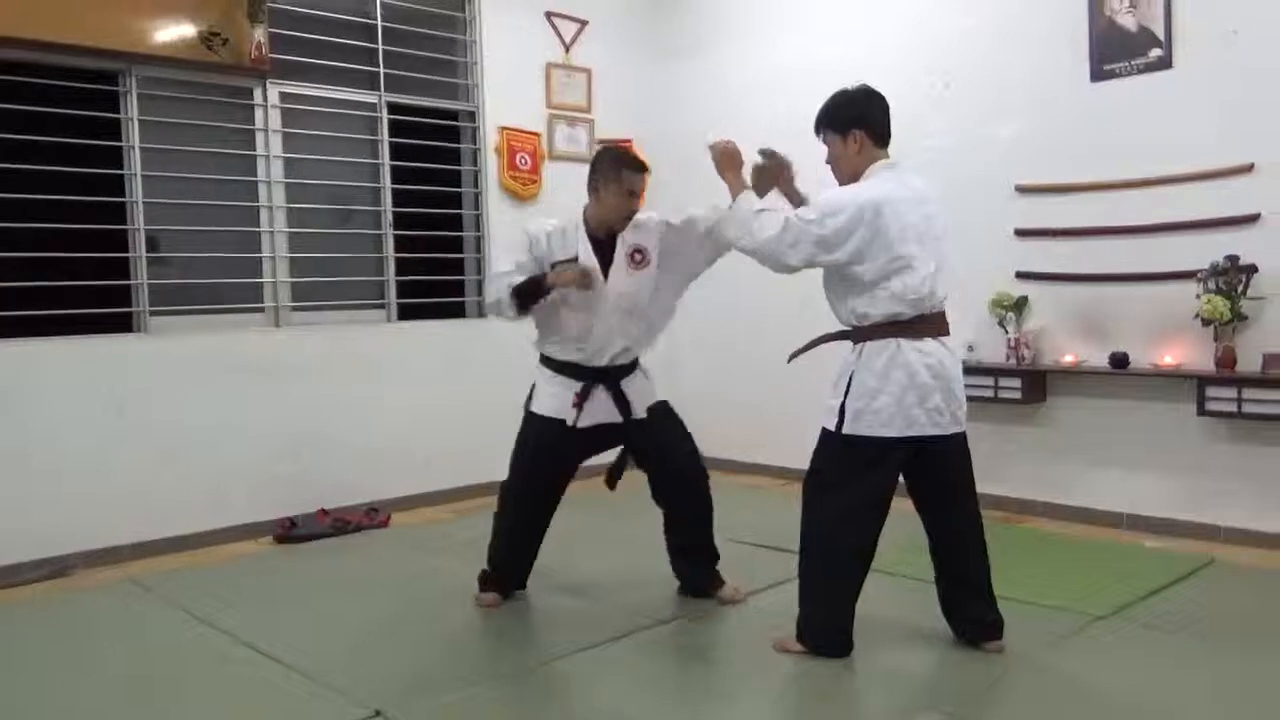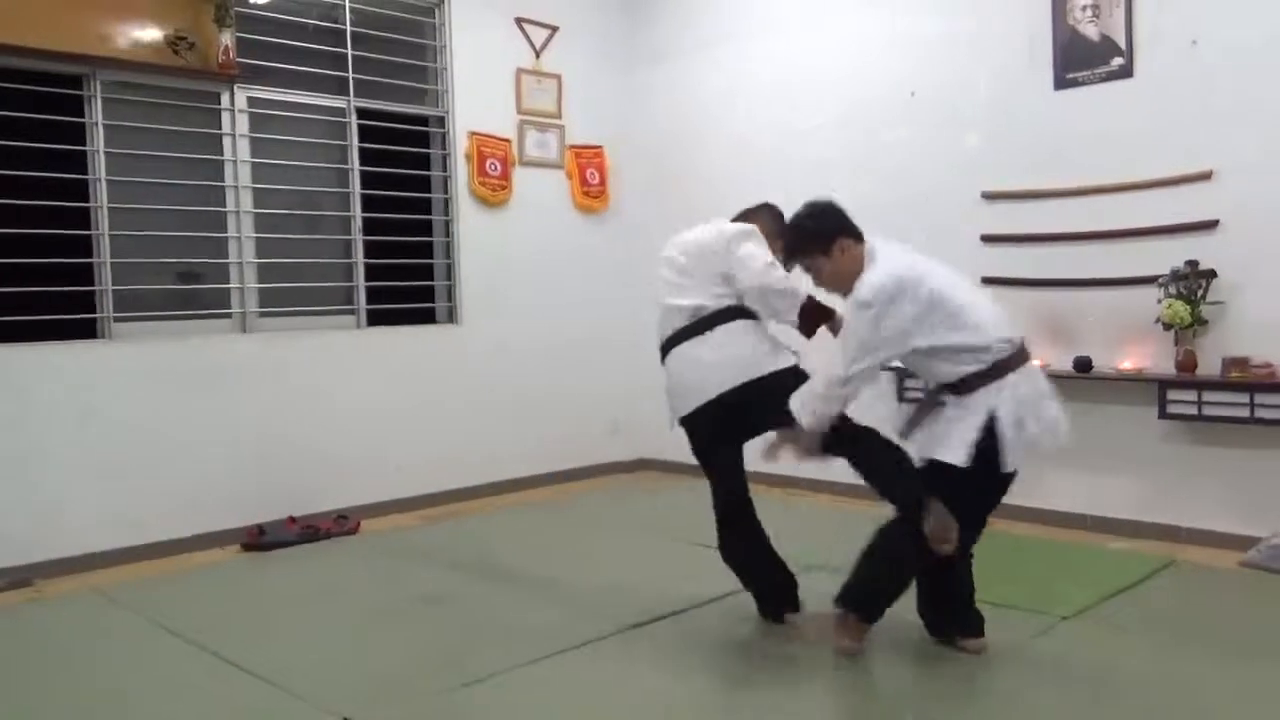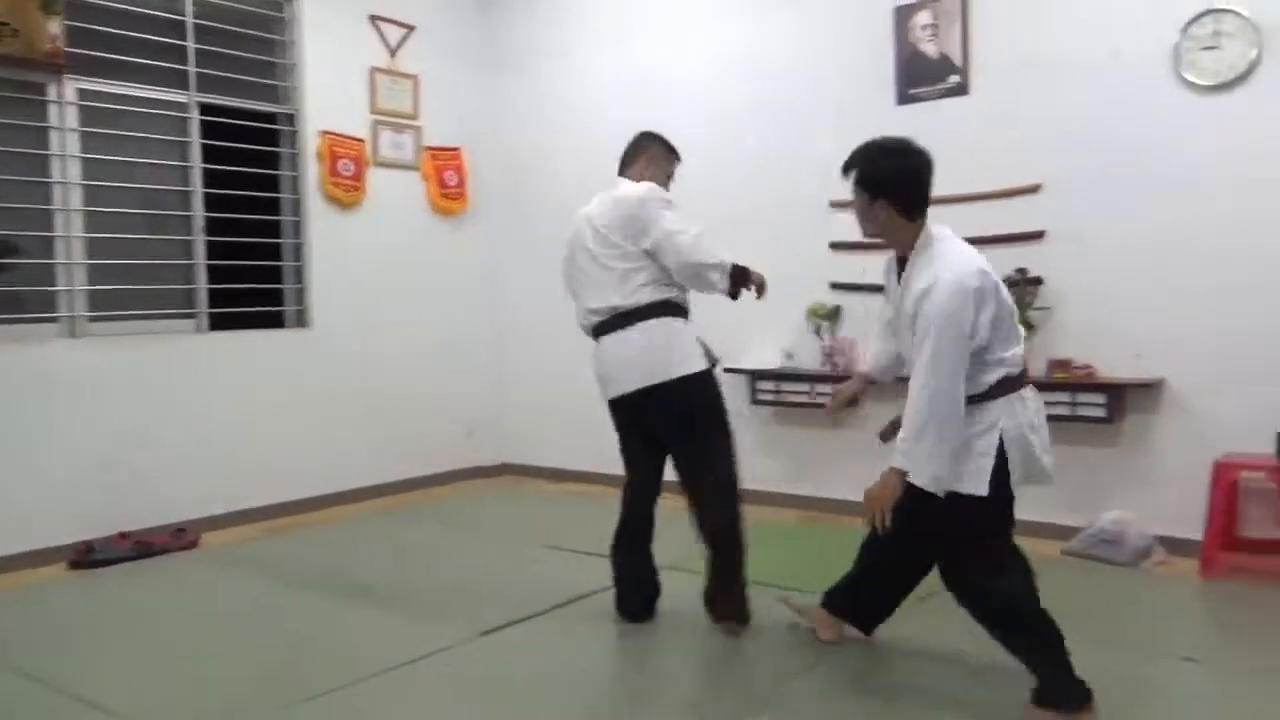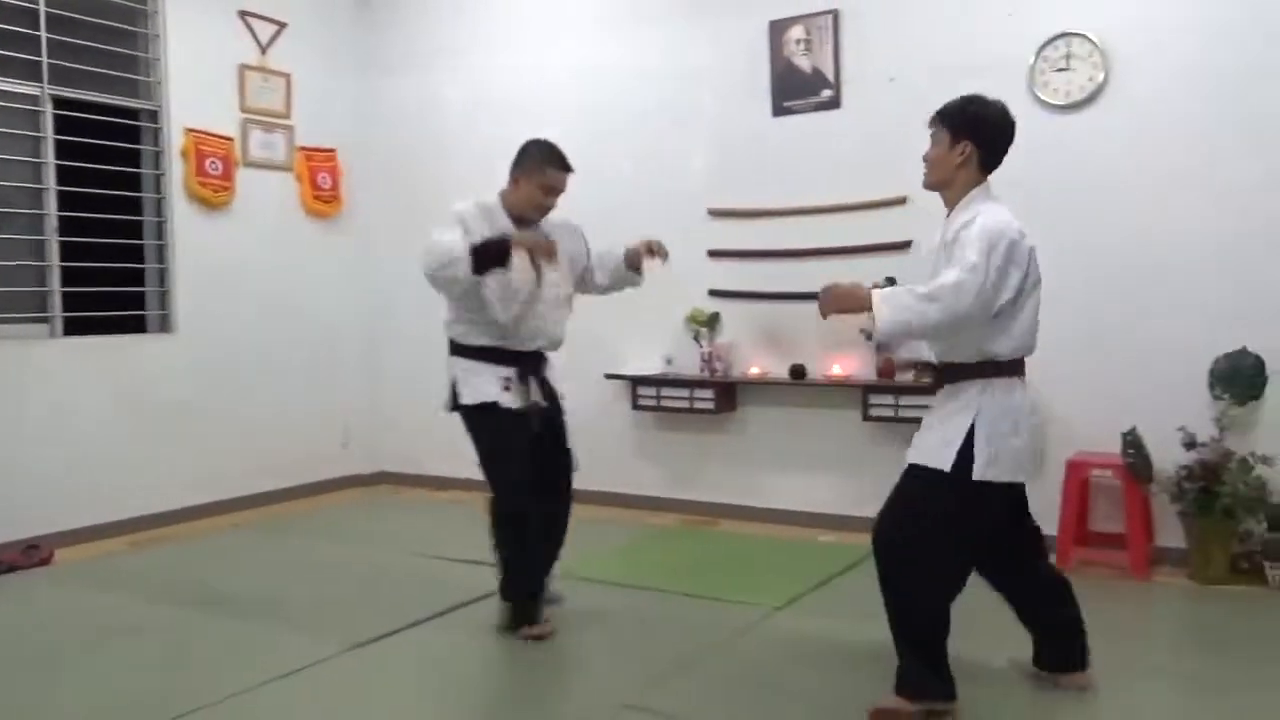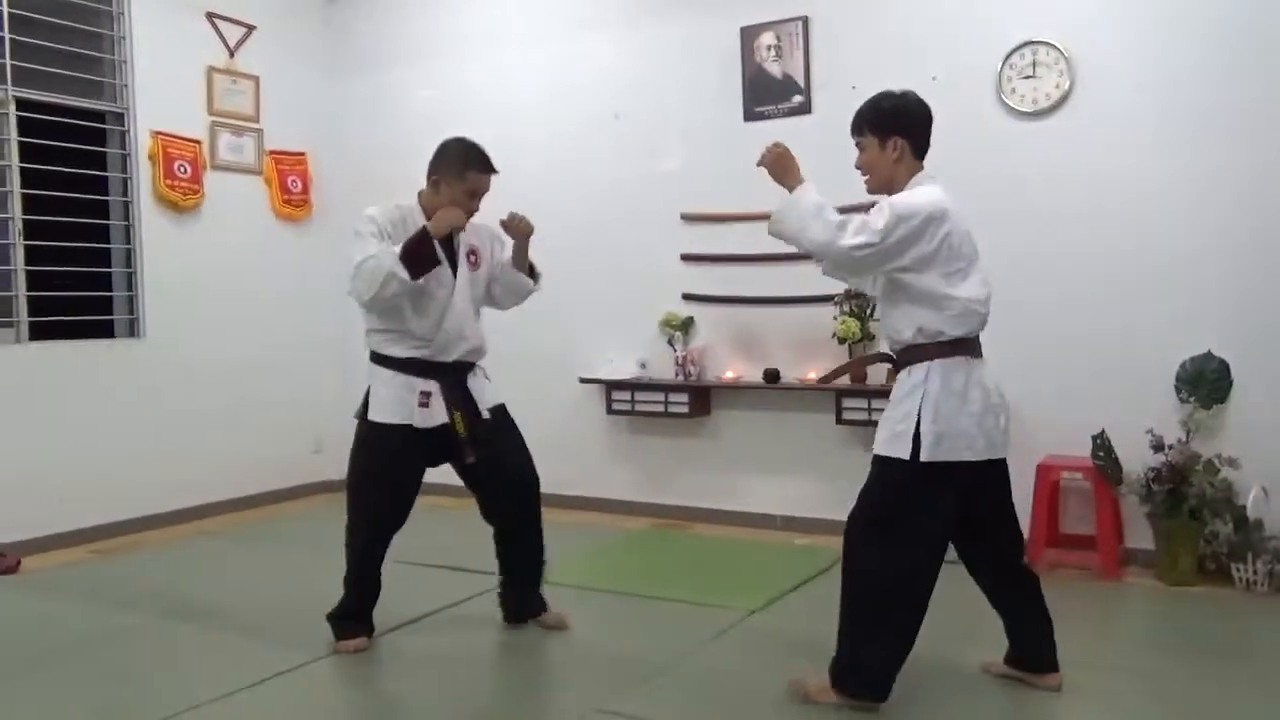
dt=0.5s
person 1, frame 1
left shoulder: (857, 203)
right shoulder: (914, 194)
left elbow: (774, 243)
left wrist: (736, 185)
right wrist: (794, 195)
left hip: (884, 372)
right hip: (935, 363)
left knee: (837, 503)
right knee: (949, 503)
left ankle: (823, 632)
right ankle: (982, 624)
person 1, frame 2
left shoulder: (883, 286)
right shoulder: (888, 266)
left elbow: (847, 372)
left wrist: (800, 422)
right wrist: (817, 422)
left hip: (993, 405)
right hip: (997, 396)
left knee: (927, 515)
right knee: (948, 518)
left ankle: (855, 616)
right ankle: (957, 625)
person 1, frame 3
left shoulder: (948, 279)
right shoulder: (907, 255)
left elbow: (936, 389)
right elbow: (902, 330)
left wrist: (900, 474)
right wrist: (866, 376)
left hip: (989, 421)
right hip: (962, 414)
left knee: (973, 558)
right knee: (909, 524)
right ankle: (845, 612)
person 1, frame 4
left shoulder: (992, 228)
right shoulder: (968, 224)
left elbow: (951, 304)
right elbow: (945, 303)
left wrist: (867, 301)
right wrist: (873, 300)
left hip: (981, 412)
right hip: (976, 405)
left knee: (906, 543)
right knee: (1005, 541)
right ankle: (1066, 659)
person 1, frame 5
left shoulder: (917, 210)
right shoulder: (925, 209)
left elbow: (844, 251)
right elbow: (861, 257)
left wrist: (795, 184)
right wrist: (817, 211)
left hip: (937, 393)
right hip: (964, 390)
left knee: (881, 540)
right knee: (989, 535)
left ankle: (858, 678)
right ankle: (1035, 657)
person 2, frame 1
left shoulder: (656, 234)
right shoulder: (545, 238)
left elbow: (709, 239)
right elbow: (498, 294)
right wrist: (545, 283)
left hip: (627, 388)
right hip: (565, 392)
left knee: (684, 472)
right knee: (530, 489)
left ankle: (701, 575)
right ankle: (501, 578)
person 2, frame 2
left shoulder: (676, 246)
right shoulder: (738, 235)
right elbow: (765, 284)
right wrist: (822, 315)
left hip: (687, 375)
right hip: (743, 360)
left knee: (730, 500)
right knee: (845, 434)
left ankle: (777, 598)
person 2, frame 3
left shoulder: (585, 219)
right shoulder: (646, 199)
right elbow: (691, 255)
right wrist: (741, 275)
left hip: (618, 356)
right hip: (662, 350)
left knee: (640, 484)
right knee: (710, 473)
left ankle: (634, 598)
right ankle: (727, 601)
person 2, frame 4
left shoulder: (558, 233)
right shoulder: (469, 219)
left elbow: (596, 271)
right elbow: (439, 265)
left wrist: (632, 258)
right wrist: (506, 243)
left hip: (531, 376)
right hip: (483, 377)
left knee: (552, 485)
right knee: (514, 489)
left ankle: (522, 584)
right ankle: (522, 607)
person 2, frame 5
left shoulder: (477, 236)
right shoulder: (381, 224)
left elbow: (506, 294)
right elbow: (370, 287)
left wrist: (520, 250)
right wrist: (427, 236)
left hip: (464, 386)
right hip: (400, 390)
left knee: (517, 487)
right knee: (375, 511)
left ankle: (522, 600)
right ankle: (353, 619)
